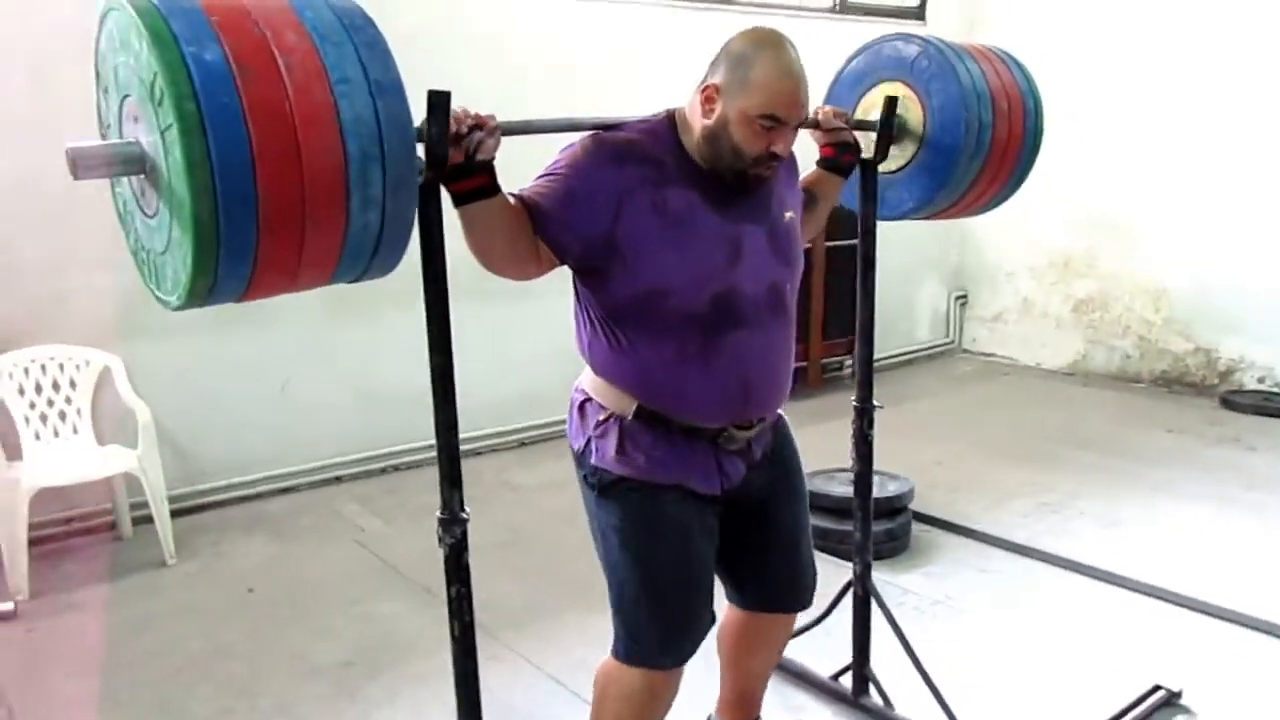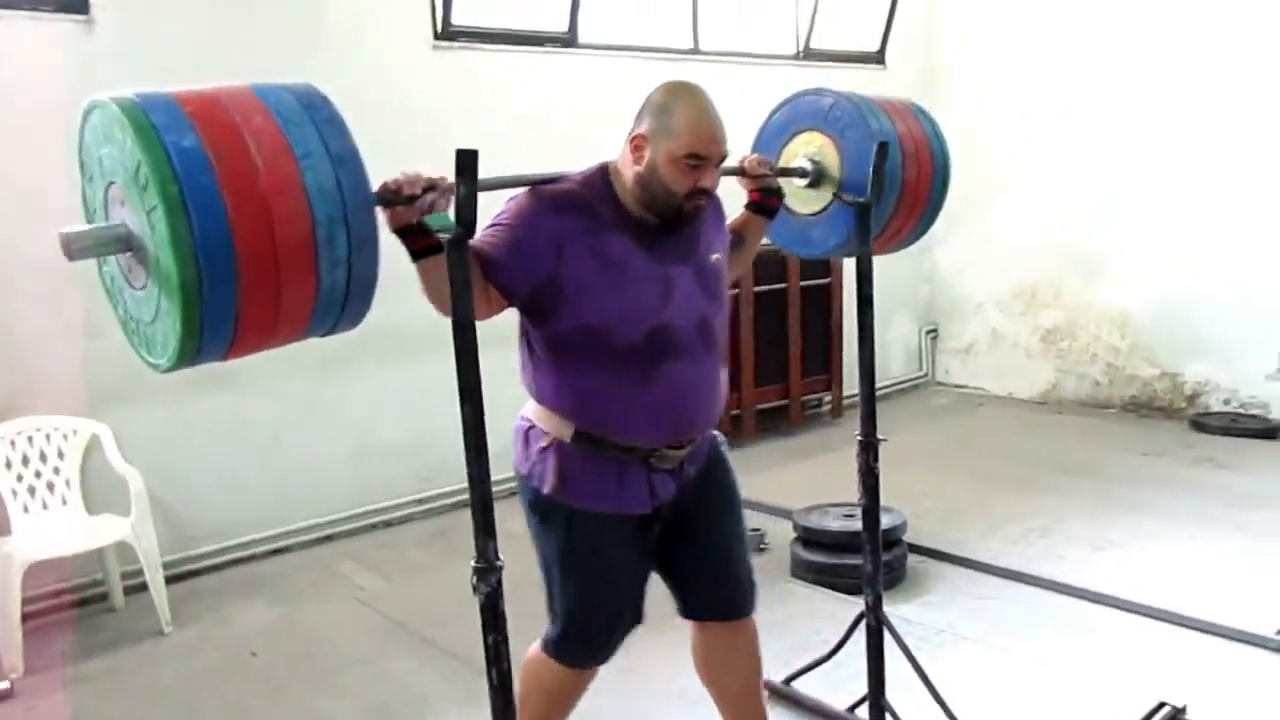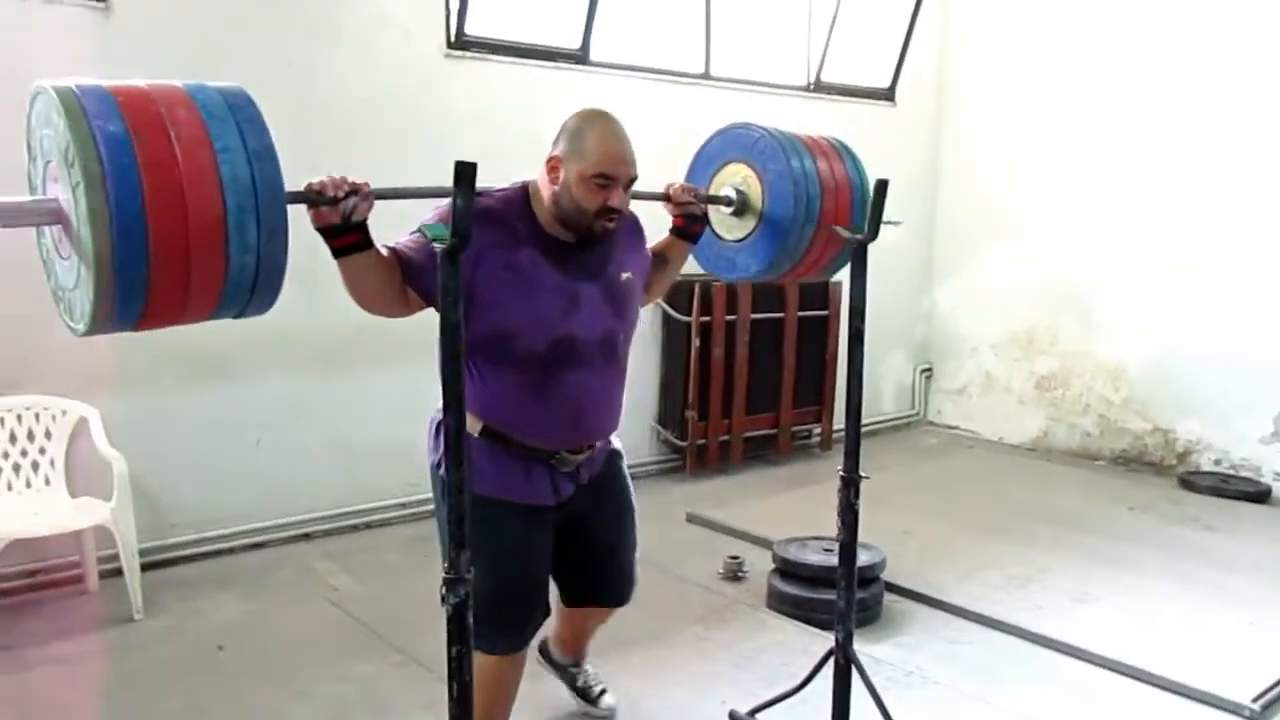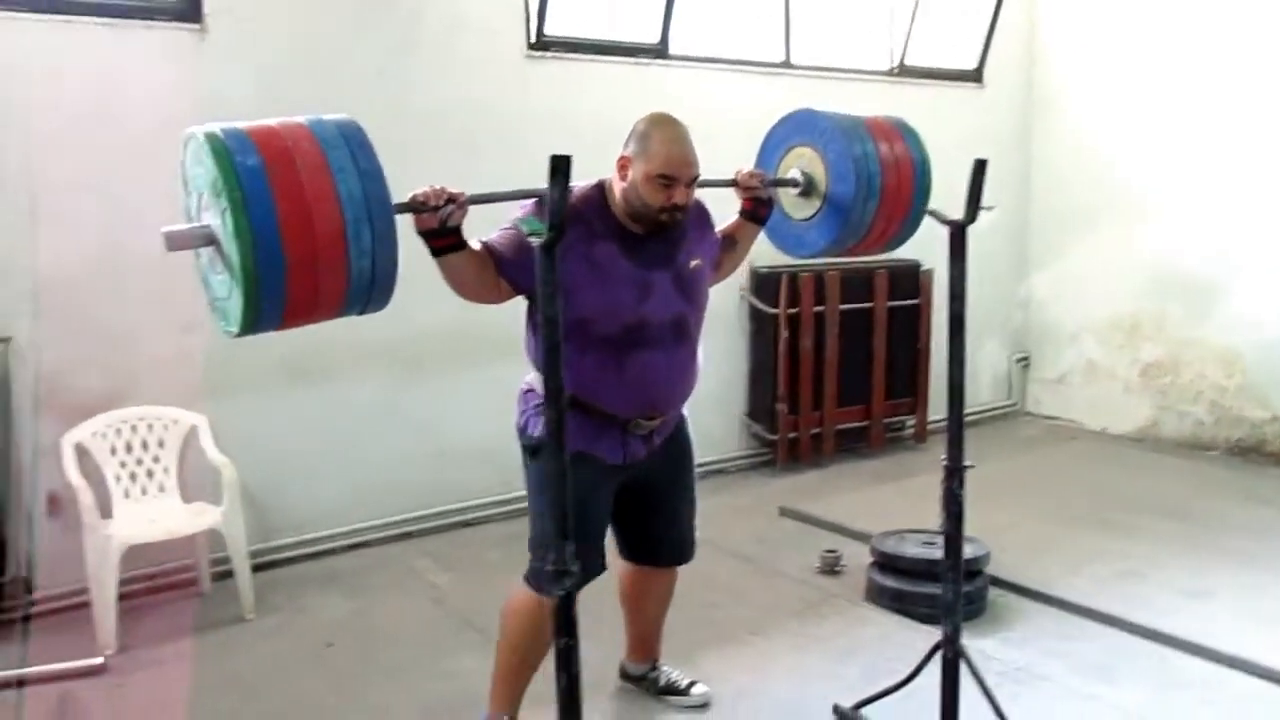
dt=0.5s
person 1, frame 1
left shoulder: (769, 167)
right shoulder: (614, 168)
right elbow: (520, 252)
left wrist: (836, 164)
right wrist: (470, 179)
left hip: (757, 439)
right hip: (645, 454)
left knee: (778, 597)
right knee: (658, 642)
person 1, frame 2
left shoulder: (700, 213)
right shoulder: (555, 218)
right elbow: (474, 294)
left wrist: (761, 207)
right wrist: (423, 236)
left hip: (692, 462)
right hip: (585, 476)
left knee: (726, 610)
right knee: (584, 640)
person 1, frame 3
left shoulder: (621, 233)
right shoulder: (480, 228)
right elbow: (393, 293)
left wrist: (686, 231)
right wrist: (346, 234)
left hip: (590, 463)
right hip: (493, 470)
left knee: (604, 589)
right knee: (500, 632)
left ankle: (564, 656)
person 1, frame 4
left shoulder: (691, 221)
right shoulder: (560, 223)
right elbow: (487, 282)
left wrist: (753, 215)
right wrist: (446, 238)
left hip: (661, 430)
right hip: (573, 432)
left knee: (661, 555)
right knee: (556, 576)
left ankle: (642, 663)
